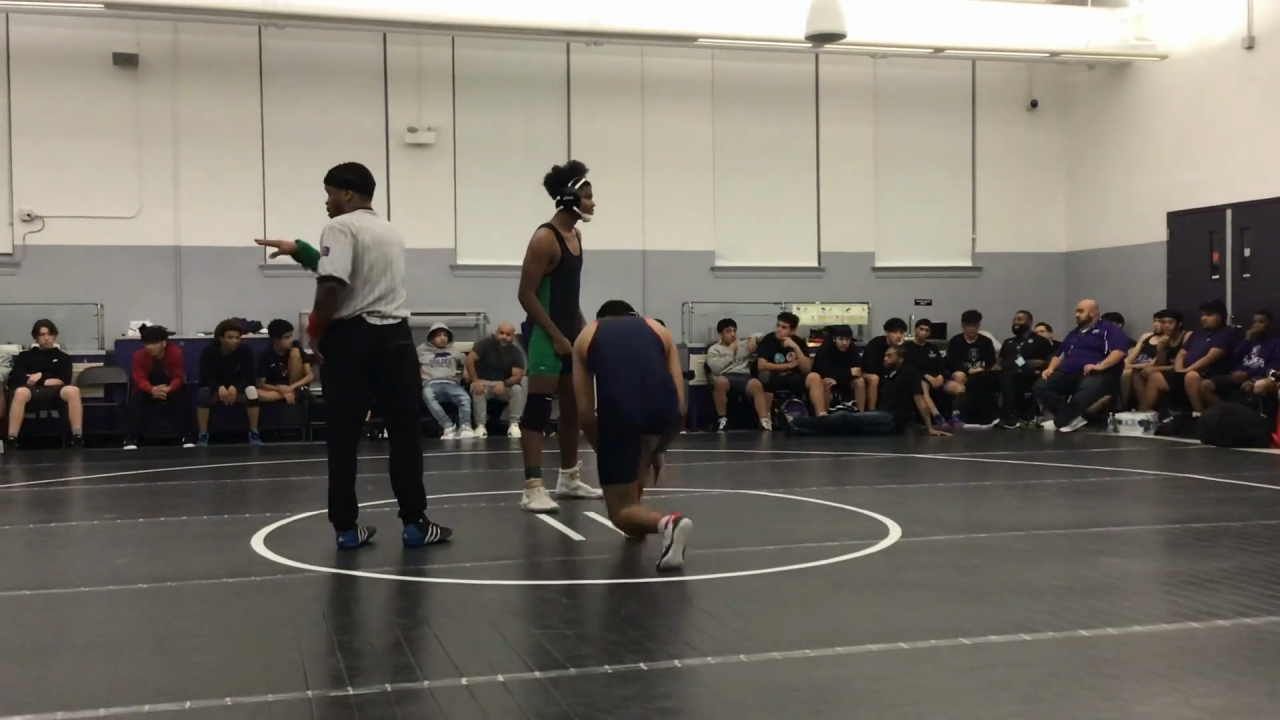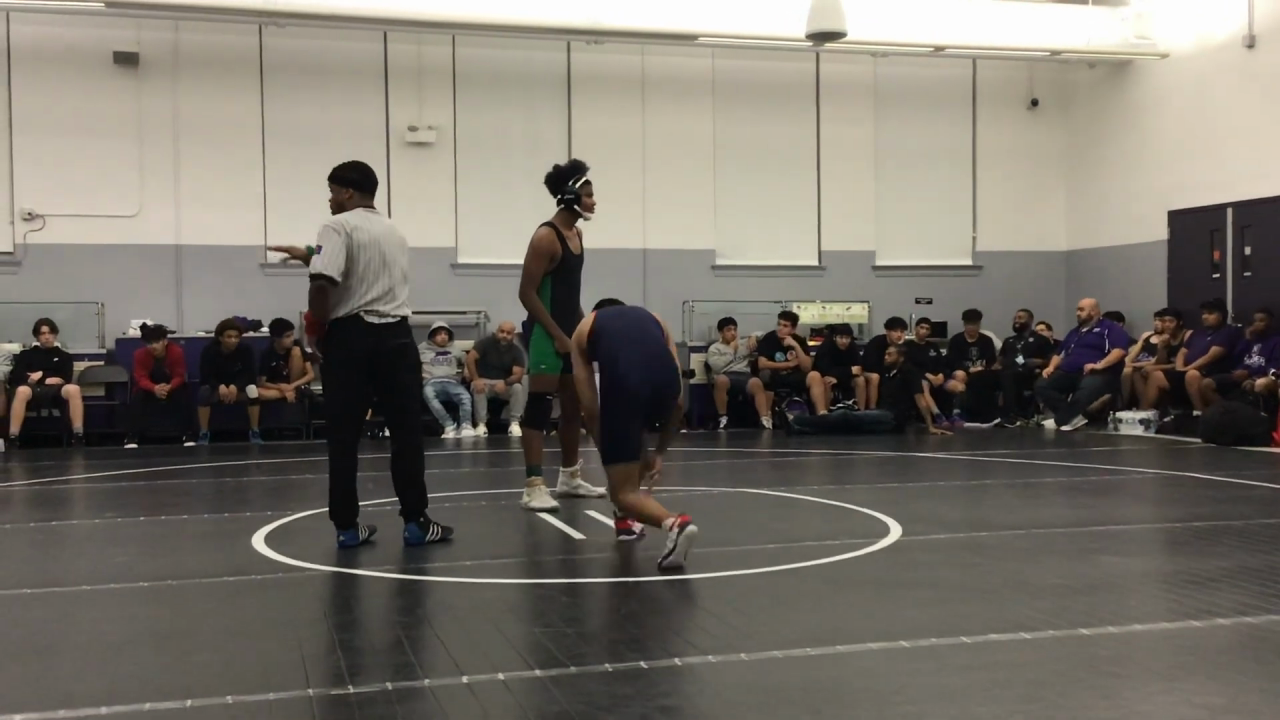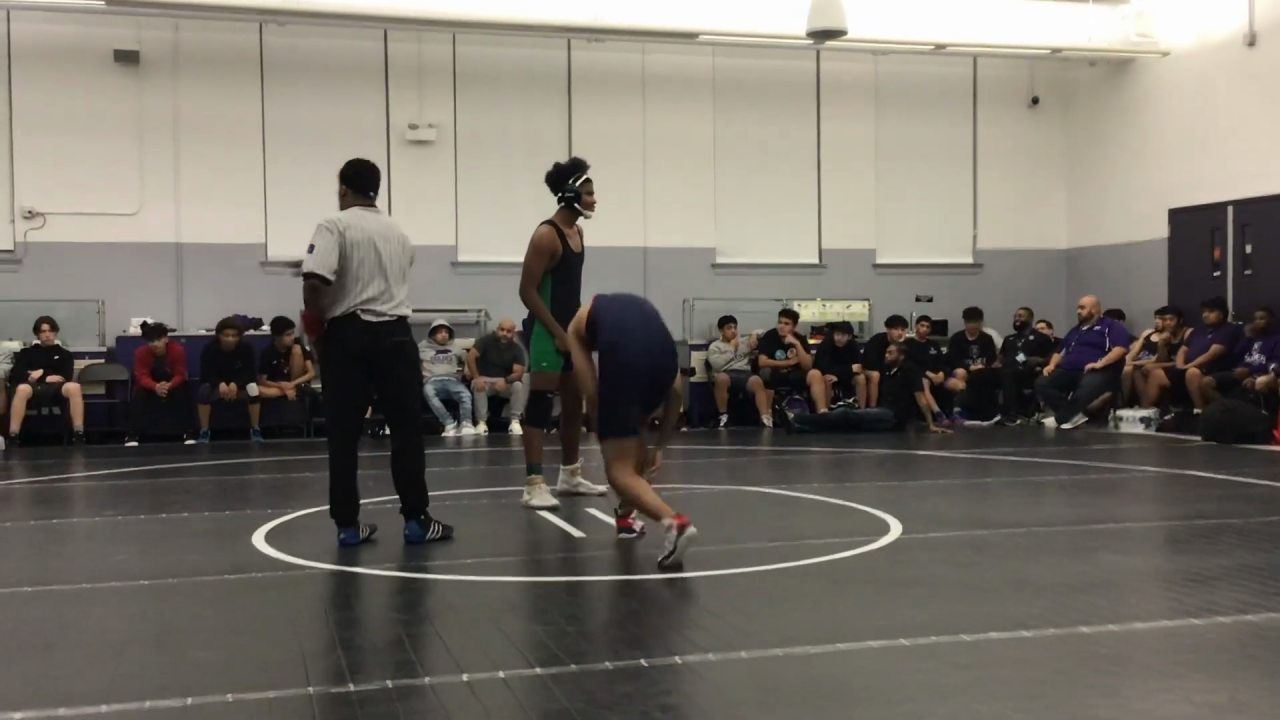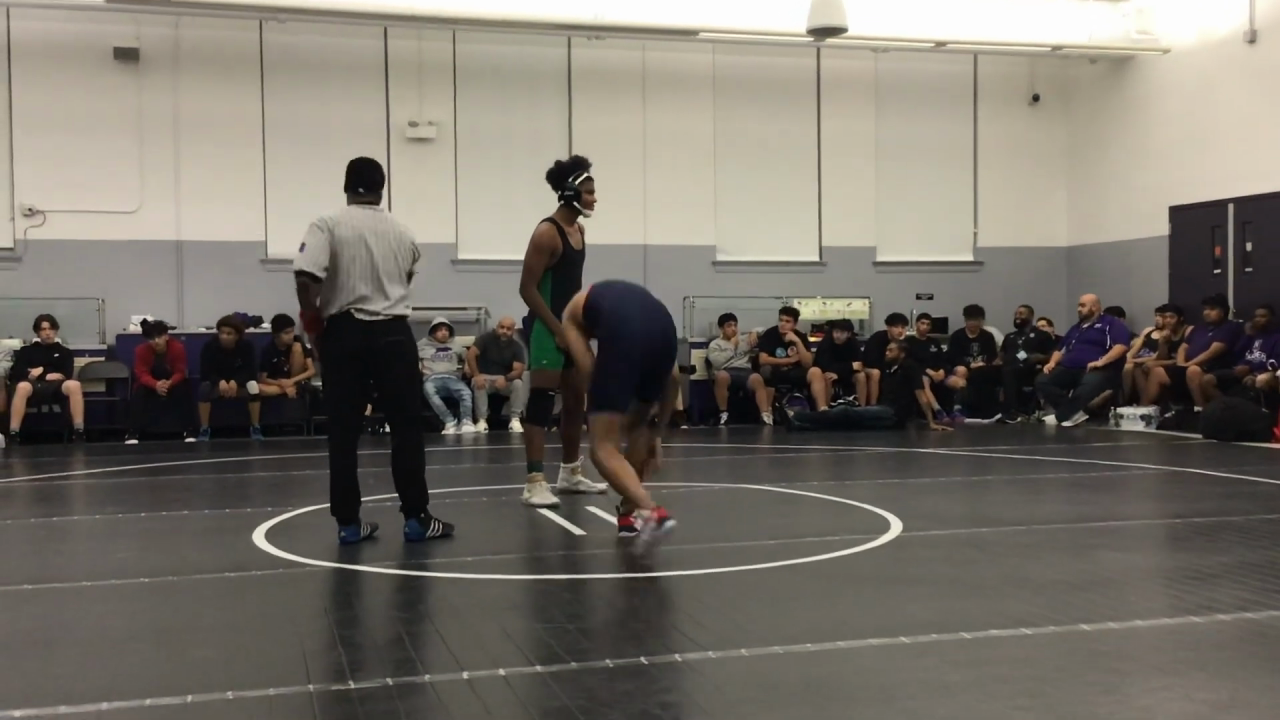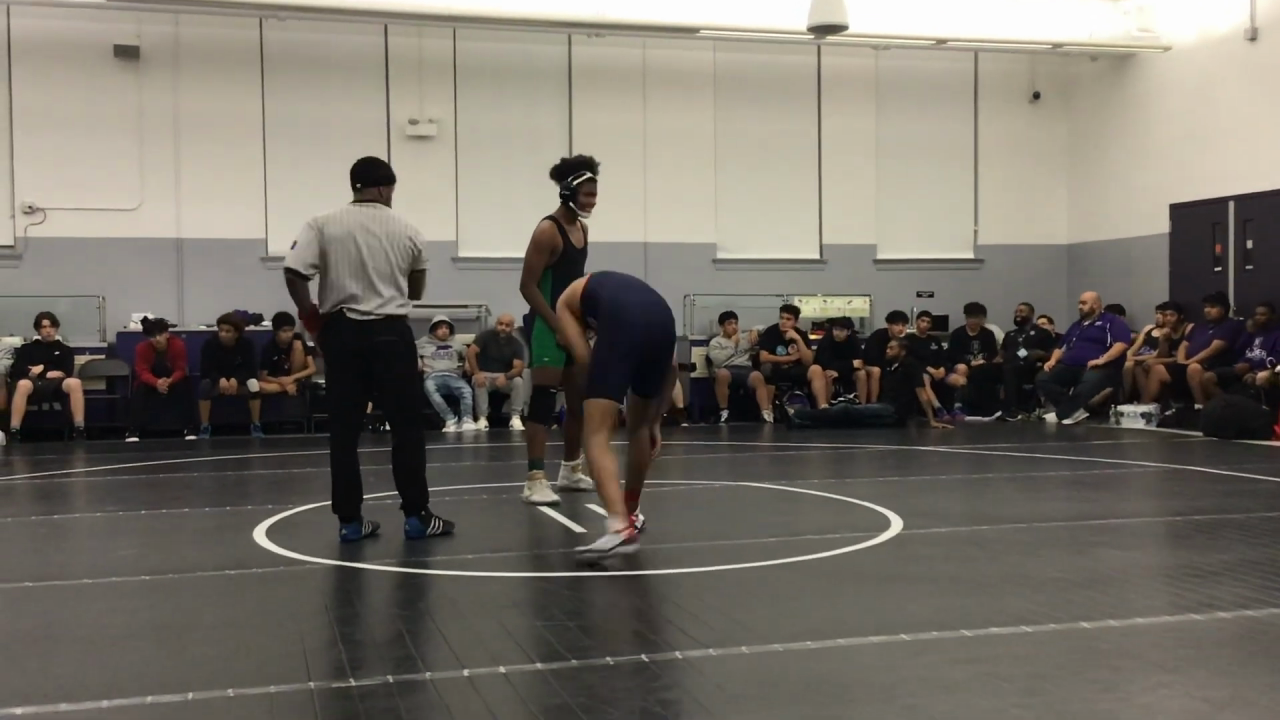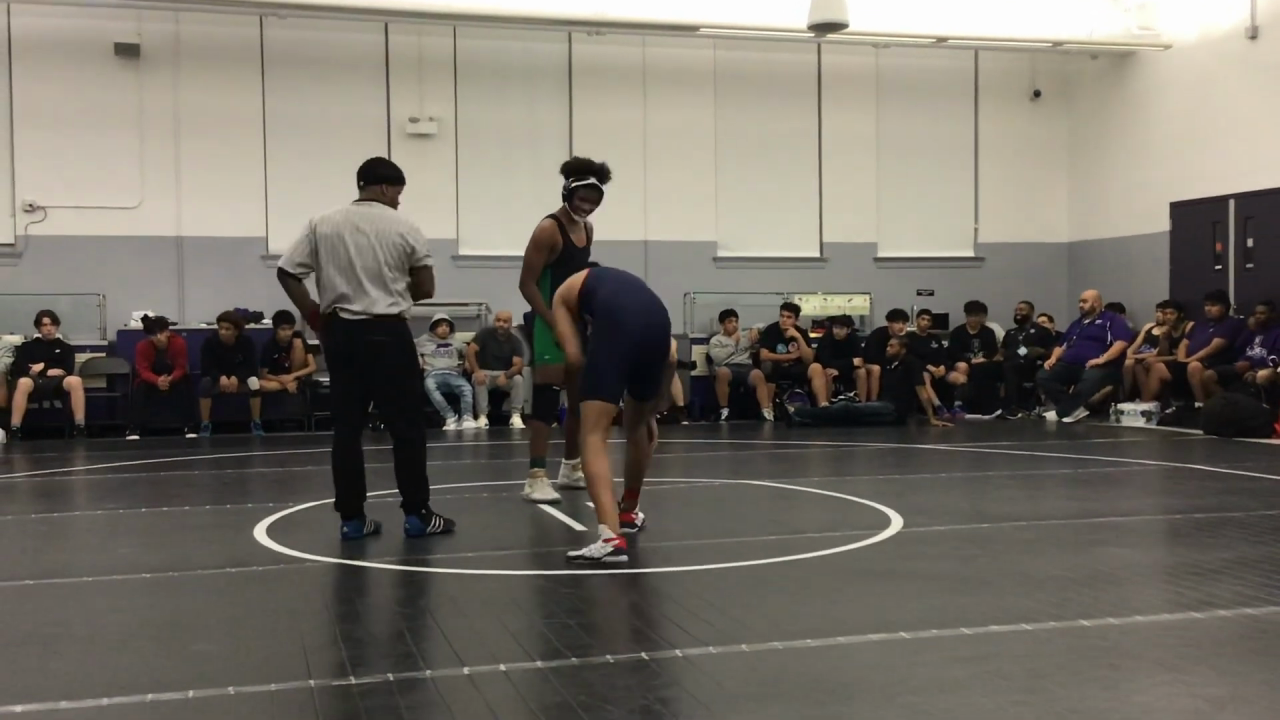
dt=0.1s
person 1, frame 1
left shoulder: (342, 227)
right shoulder: (390, 232)
left elbow: (333, 283)
left wrist: (316, 326)
right wrist: (299, 249)
left hip: (350, 337)
right hip: (395, 337)
left knee: (343, 437)
right knee: (404, 432)
left ankle: (346, 527)
right ankle: (414, 522)
person 1, frame 2
left shoulder: (339, 227)
right shoulder: (393, 231)
left elbow: (325, 280)
left wrist: (314, 323)
right wrist: (313, 254)
left hip: (350, 336)
right hip: (396, 335)
left knee: (344, 435)
right knee: (407, 430)
left ankle: (347, 526)
right ankle: (416, 521)
person 1, frame 3
left shoulder: (334, 226)
right shoulder: (398, 232)
left elbow: (315, 281)
left wrist: (314, 323)
left hip: (346, 335)
right hip: (395, 335)
left knee: (344, 434)
right knee: (407, 429)
left ankle: (348, 524)
right ankle: (416, 520)
person 1, frame 4
left shoulder: (328, 224)
right shoulder: (402, 231)
left elbow: (306, 278)
left wrist: (312, 320)
left hip: (344, 333)
right hip: (394, 334)
left knee: (343, 432)
right knee: (406, 427)
left ankle: (348, 522)
right ankle: (416, 518)
person 1, frame 5
left shoulder: (324, 224)
right shoulder: (405, 229)
left elbow: (294, 274)
right elbow: (418, 287)
left wrist: (311, 317)
left hip: (341, 332)
right hip: (391, 333)
left knee: (344, 429)
right knee: (406, 427)
left ankle: (350, 519)
right ankle: (416, 515)
person 1, frame 6
left shoulder: (322, 225)
right shoulder: (404, 228)
left elbow: (287, 273)
right elbow: (426, 289)
left wrist: (312, 314)
left hip: (341, 332)
right hip: (389, 332)
left knee: (347, 427)
right knee: (406, 425)
left ankle: (352, 517)
right ankle: (417, 513)
person 2, frame 1
left shoulder: (575, 236)
right shoulder: (544, 239)
right elbow: (526, 294)
left wrist: (582, 324)
right wrist: (555, 336)
left hip: (570, 332)
right hip: (547, 335)
left knee: (573, 407)
right knee: (539, 407)
left ankle: (569, 478)
right ankle: (533, 488)
person 2, frame 2
left shoulder: (576, 234)
right shoulder: (545, 237)
right elbow: (527, 292)
left wrist: (582, 323)
right wrist: (556, 334)
left hip: (571, 330)
right hip: (547, 333)
left knee: (574, 405)
right knee: (540, 406)
left ankle: (569, 476)
right ankle: (533, 486)
person 2, frame 3
left shoulder: (577, 232)
right shoulder: (546, 235)
right elbow: (527, 291)
right wrist: (557, 332)
left hip: (572, 328)
right hip: (548, 331)
left knee: (575, 403)
right knee: (541, 404)
left ankle: (570, 475)
right ankle: (534, 485)
person 2, frame 4
left shoulder: (579, 230)
right shoulder: (546, 233)
right elbow: (527, 288)
right wrist: (557, 329)
right hip: (548, 329)
left knee: (576, 401)
right knee: (542, 402)
left ankle: (570, 473)
right ankle: (534, 483)
person 2, frame 5
left shoulder: (582, 229)
right shoulder: (547, 231)
right elbow: (528, 286)
right wrist: (558, 326)
right hip: (549, 326)
left knee: (579, 398)
right knee: (543, 399)
left ankle: (571, 470)
right ankle: (535, 480)
person 2, frame 6
left shoulder: (587, 229)
right shoulder: (548, 229)
right elbow: (527, 284)
right wrist: (555, 325)
right hip: (549, 324)
left knee: (581, 397)
right knee: (547, 397)
left ankle: (571, 468)
right ankle: (536, 478)
person 3, frame 1
left shoulder: (587, 335)
right shoulder: (656, 329)
left elbow: (586, 415)
left wrist: (605, 455)
right wrist: (657, 450)
left hip: (620, 404)
right hip: (662, 404)
left knee: (621, 509)
right knee: (638, 438)
left ankle: (667, 521)
person 3, frame 2
left shoulder: (586, 326)
right shoulder: (652, 318)
left elbow: (589, 406)
left wrist: (606, 449)
right wrist: (659, 451)
left hip: (624, 382)
right hip: (664, 378)
left knee: (623, 493)
left ankle: (673, 523)
right ankle: (629, 517)
person 3, frame 3
left shoulder: (581, 322)
right shoulder: (642, 306)
left elbow: (592, 391)
right elbow: (675, 389)
left wrist: (607, 437)
right wrist: (657, 445)
left hip: (621, 358)
right hip: (662, 353)
left knee: (620, 471)
right knee: (636, 430)
left ankle: (674, 522)
right ankle: (628, 516)
person 3, frame 4
left shoulder: (574, 309)
right shoulder: (639, 294)
left elbow: (589, 370)
right elbow: (672, 376)
right wrist: (656, 432)
left hip: (622, 334)
right hip: (664, 330)
left knee: (603, 449)
right knee: (637, 424)
left ankle: (651, 512)
right ankle: (630, 512)
person 3, frame 5
left shoulder: (569, 296)
right shoulder: (630, 285)
left elbow: (584, 357)
right elbow: (672, 366)
right wrist: (656, 421)
left hip: (621, 326)
right hip: (662, 319)
left knee: (596, 436)
right knee: (640, 426)
left ankle: (619, 528)
right ankle: (629, 514)
person 3, frame 6
left shoulder: (567, 291)
right shoulder: (626, 282)
left elbow: (575, 359)
right elbow: (671, 360)
left wrist: (581, 384)
right wrist: (652, 413)
left hip: (617, 326)
right hip: (657, 323)
left knee: (592, 437)
right knee: (637, 423)
left ankle: (611, 537)
right ankle: (628, 512)
